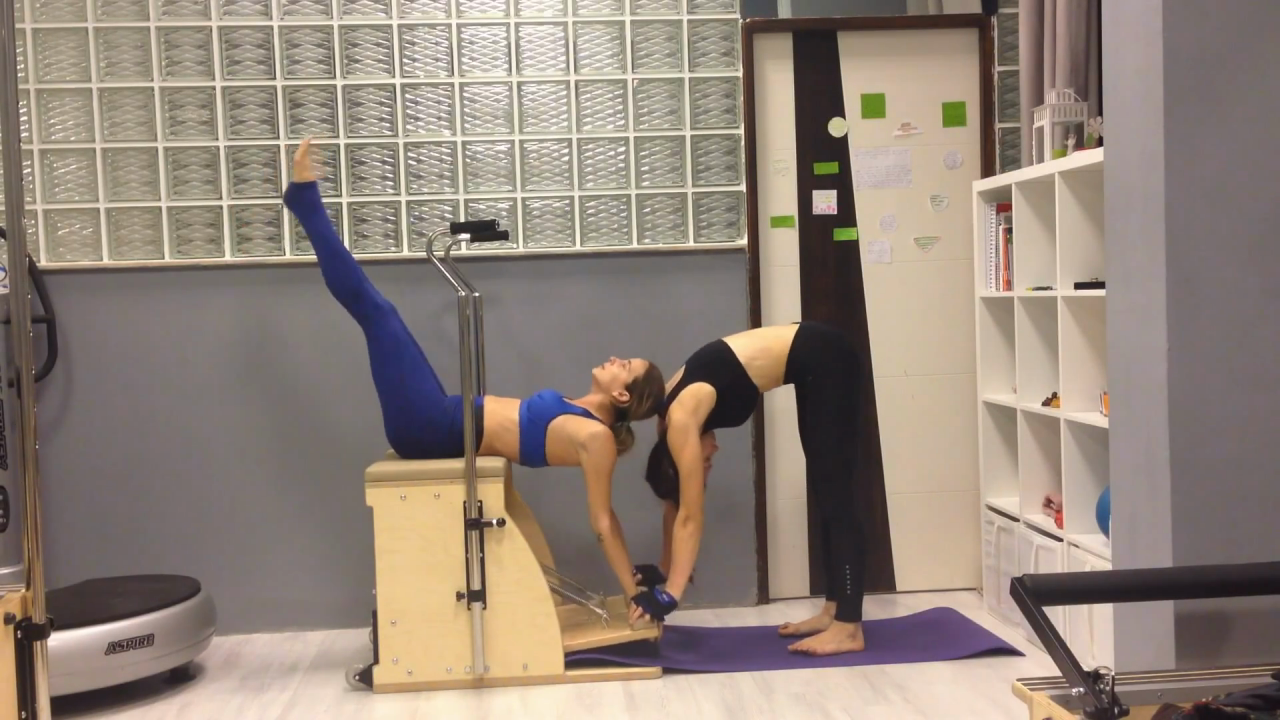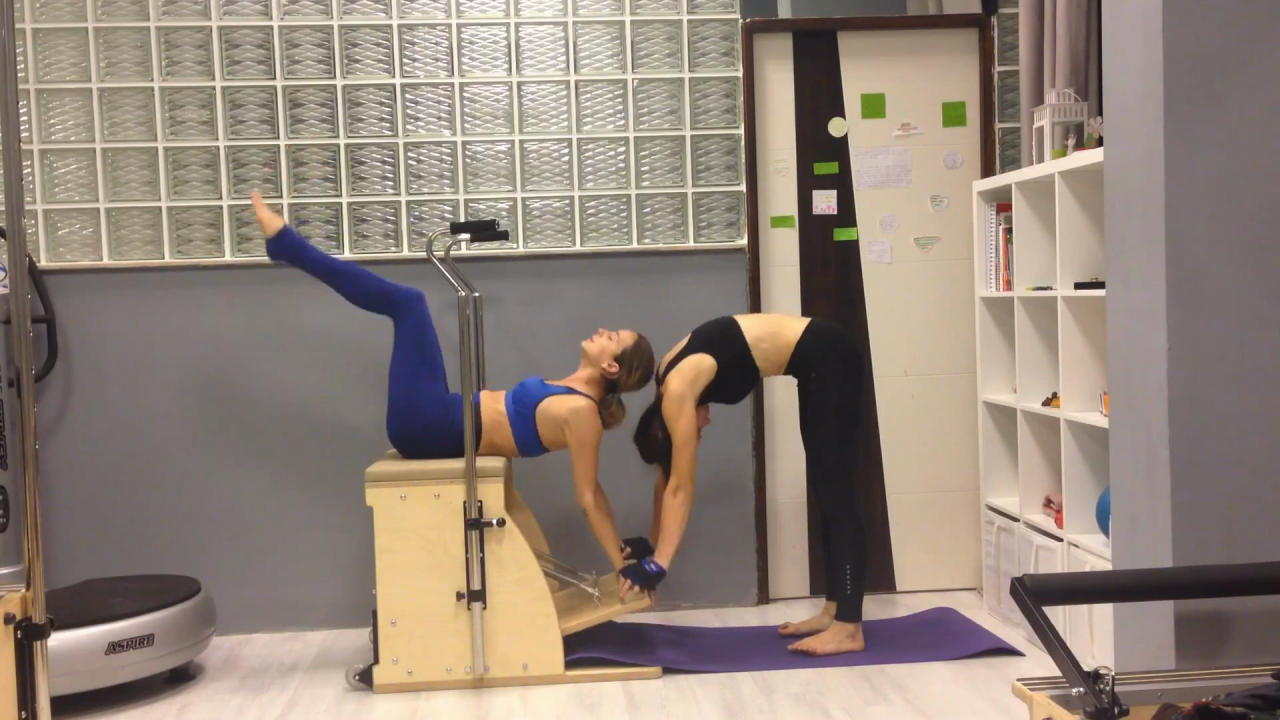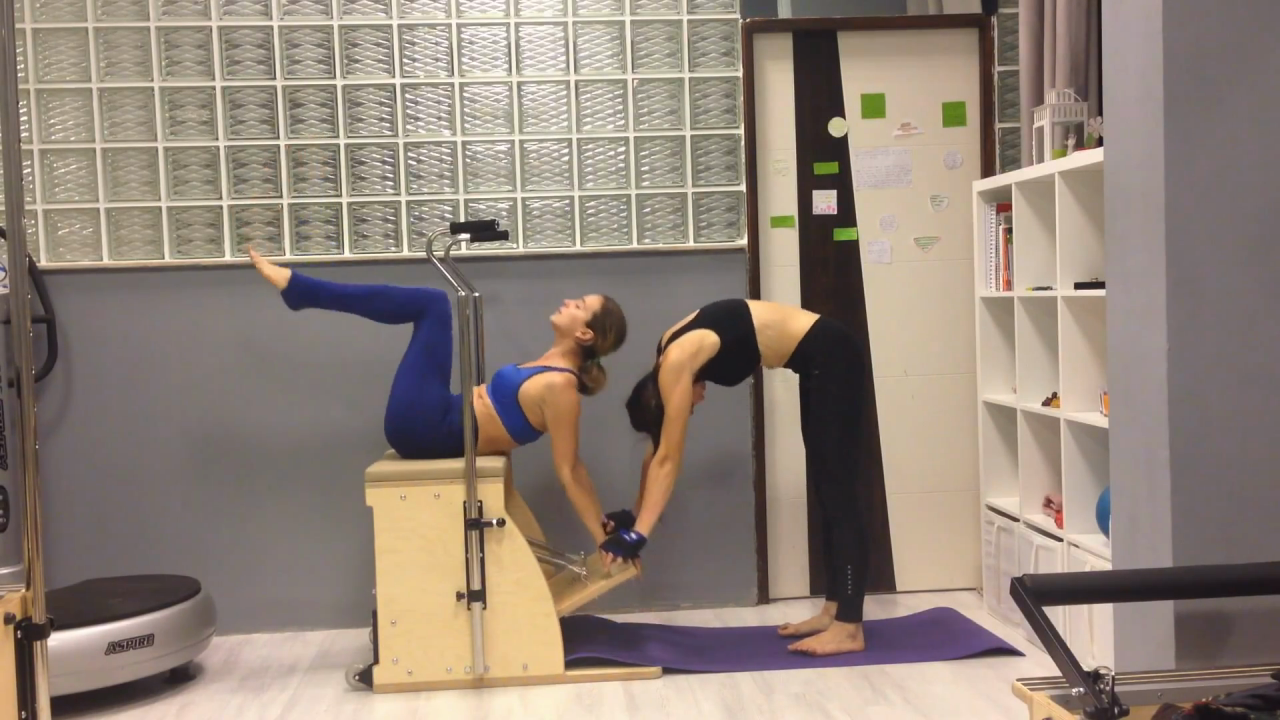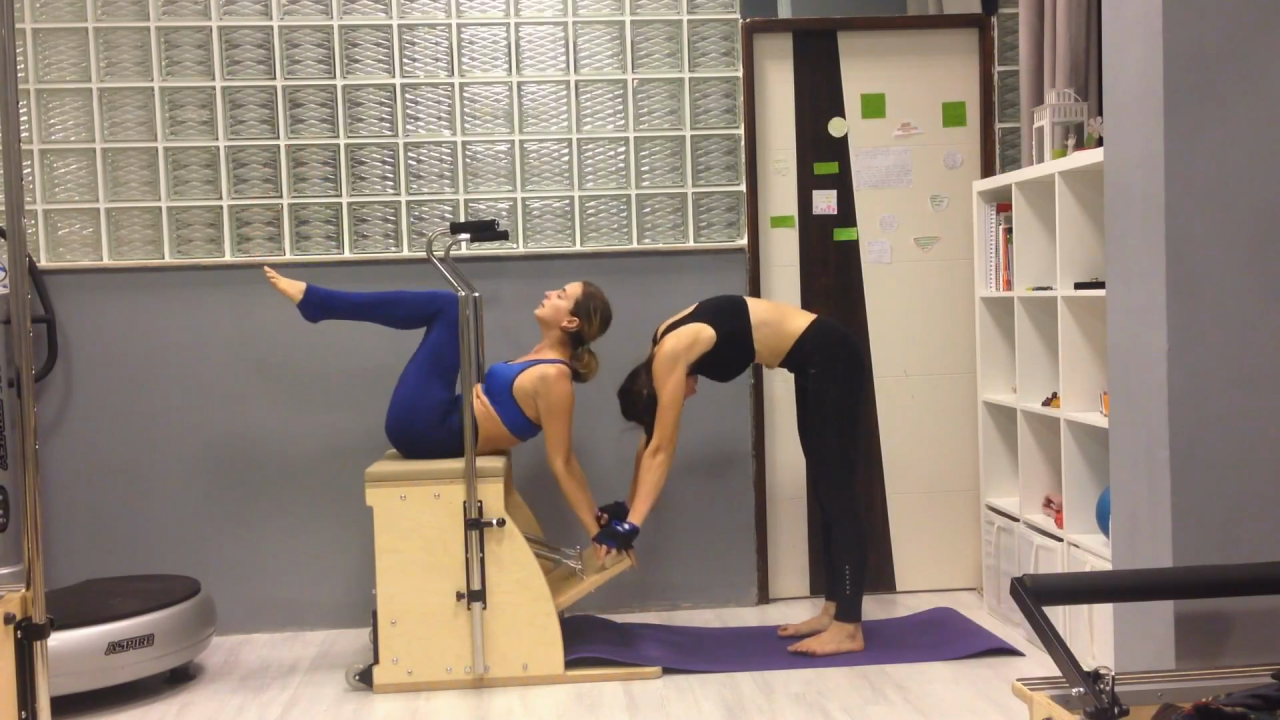
dt=0.3s
person 1, frame 1
left shoulder: (597, 437)
right shoulder: (582, 415)
left elbow: (604, 522)
left wrist: (636, 592)
left hip: (429, 430)
right hip: (441, 423)
left knee: (375, 313)
right knee: (378, 312)
left ankle: (306, 196)
person 1, frame 2
left shoulder: (582, 411)
right shoulder: (574, 394)
left elbow: (589, 496)
left wrist: (623, 565)
left hip: (430, 430)
right hip: (442, 421)
left knee: (408, 305)
right knee: (411, 303)
left ankle: (286, 240)
right ankle: (287, 242)
person 1, frame 3
left shoulder: (560, 386)
right shoulder: (550, 367)
left elbow: (570, 471)
left wrist: (604, 540)
left hip: (423, 430)
right hip: (434, 428)
left knee: (434, 305)
right knee: (434, 304)
left ankle: (297, 286)
right ankle: (299, 287)
person 1, frame 4
left shoulder: (553, 377)
right shoulder: (544, 357)
left elbow: (562, 462)
left wrist: (598, 532)
left hip: (424, 429)
right hip: (436, 427)
left knee: (446, 306)
right knee: (447, 306)
left ankle: (314, 298)
right ankle: (315, 299)
person 2, frame 1
left shoulder: (681, 421)
right shoulder: (673, 416)
left elbow: (690, 518)
right elbow: (675, 507)
left wrist: (668, 593)
right wrist: (662, 574)
left hip: (827, 360)
right hip: (814, 362)
left knee: (834, 494)
right knee: (824, 490)
left ankle: (849, 628)
right ankle: (835, 611)
person 2, frame 2
left shoulder: (678, 390)
right shoulder: (670, 383)
left elbow: (680, 487)
right elbow: (667, 475)
left wrist: (657, 564)
right wrist: (652, 547)
left hip: (831, 359)
right hip: (818, 361)
left knee: (836, 493)
right knee: (825, 490)
left ankle: (849, 628)
right ankle: (835, 610)
person 2, frame 3
left shoulder: (677, 361)
right shoulder: (671, 355)
left elbow: (667, 459)
right elbow: (657, 450)
left wrist: (636, 533)
right wrist: (633, 519)
left hip: (832, 356)
right hip: (819, 359)
left knee: (837, 492)
right knee: (825, 490)
left ankle: (849, 629)
right ankle: (834, 611)
person 2, frame 4
left shoulder: (671, 354)
right shoulder: (666, 346)
left elbow: (661, 449)
right elbow: (650, 441)
left wrist: (630, 523)
right wrist: (627, 508)
left hip: (829, 357)
right hip: (816, 360)
left knee: (834, 492)
right knee: (825, 492)
left ankle: (848, 628)
right ankle: (834, 611)
